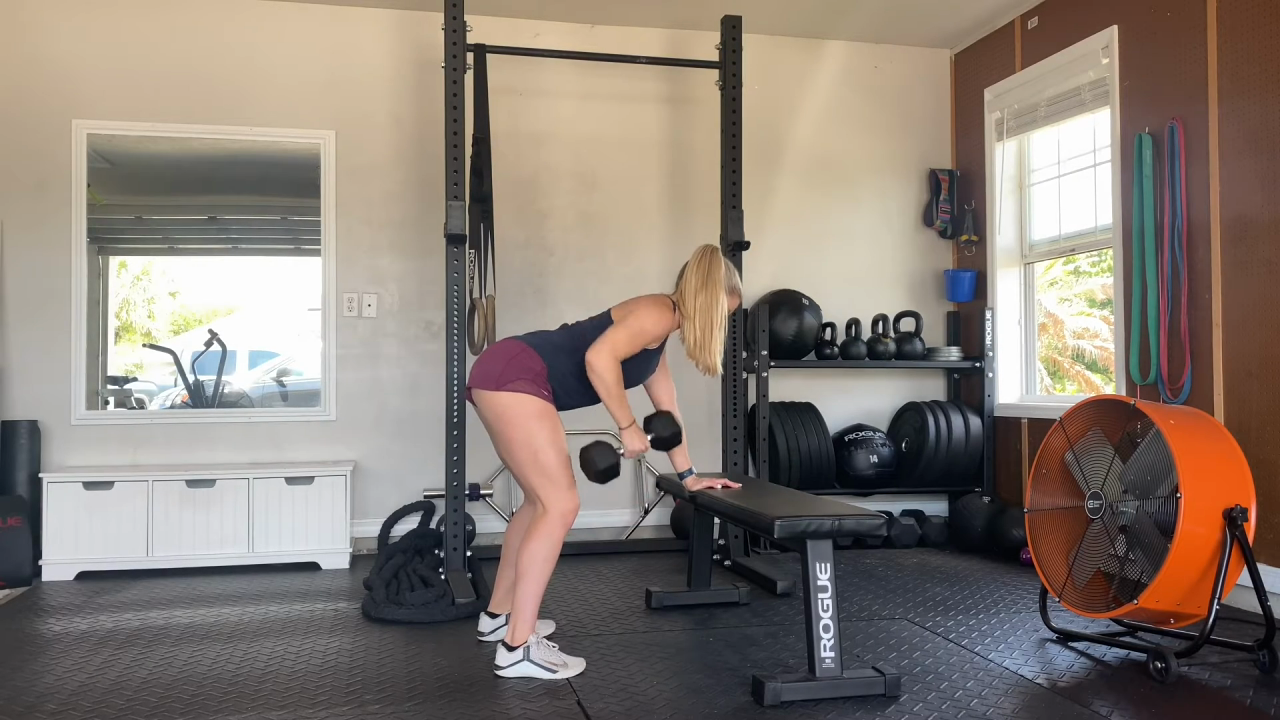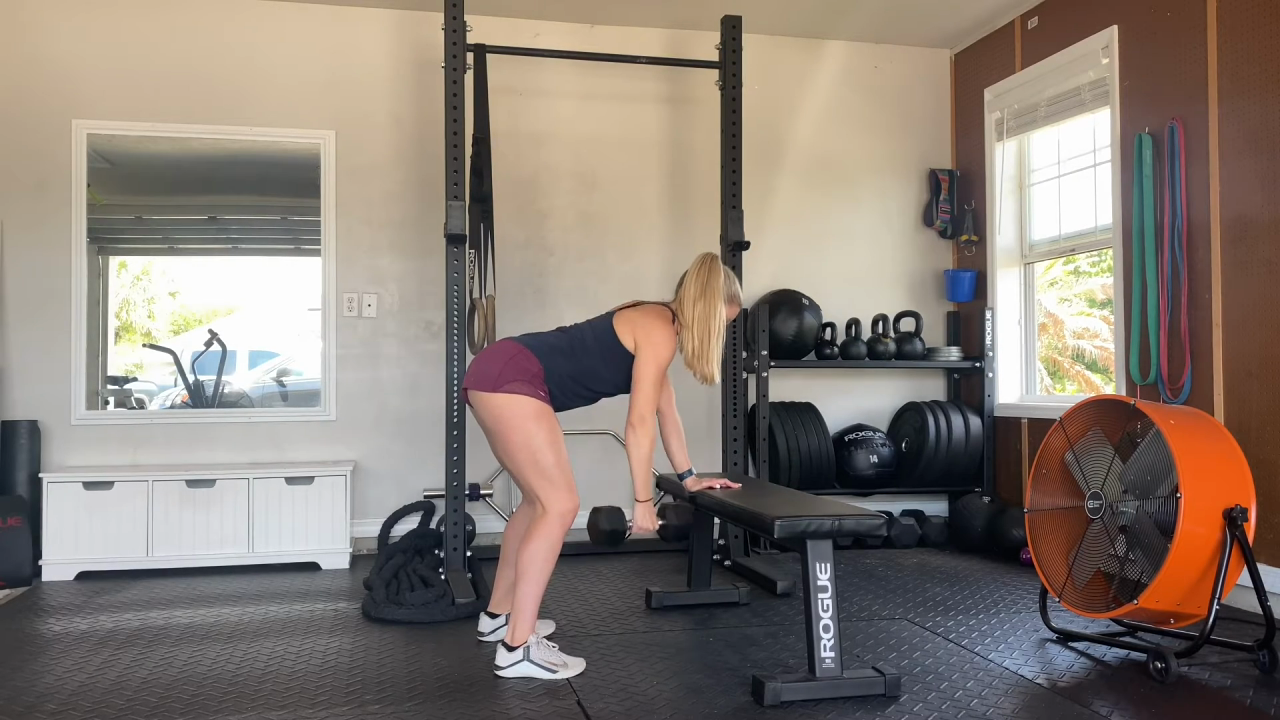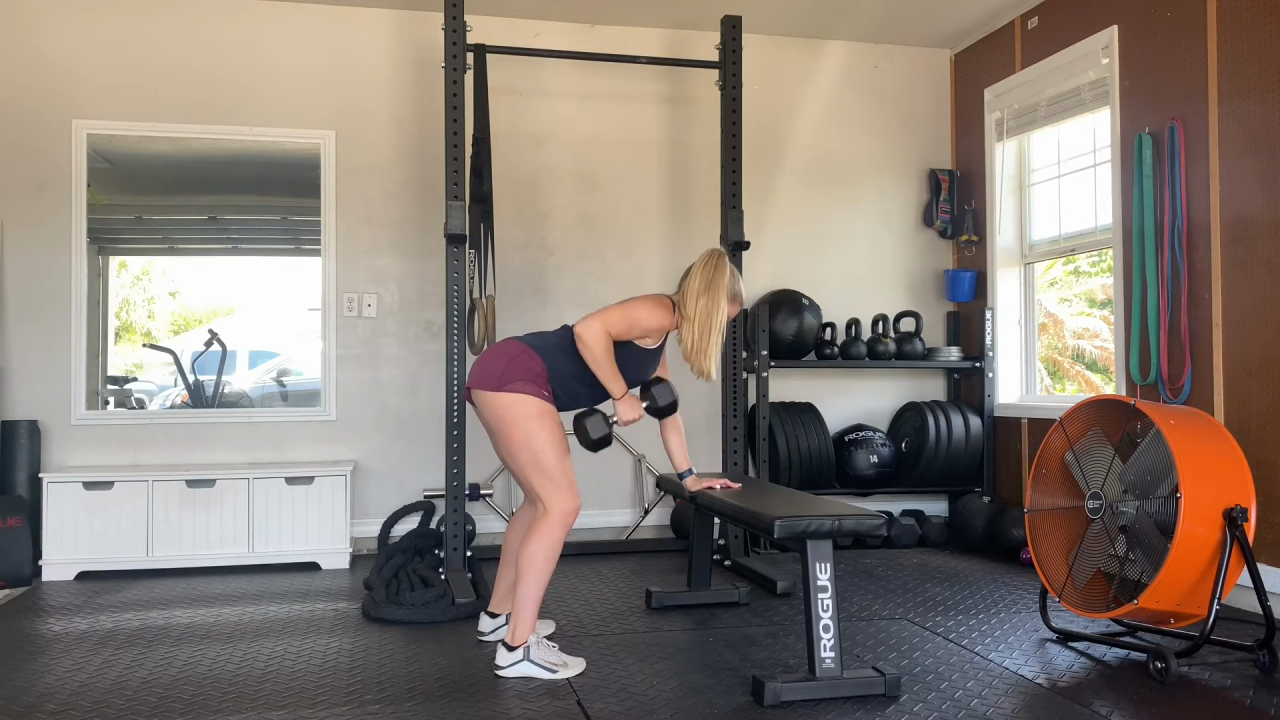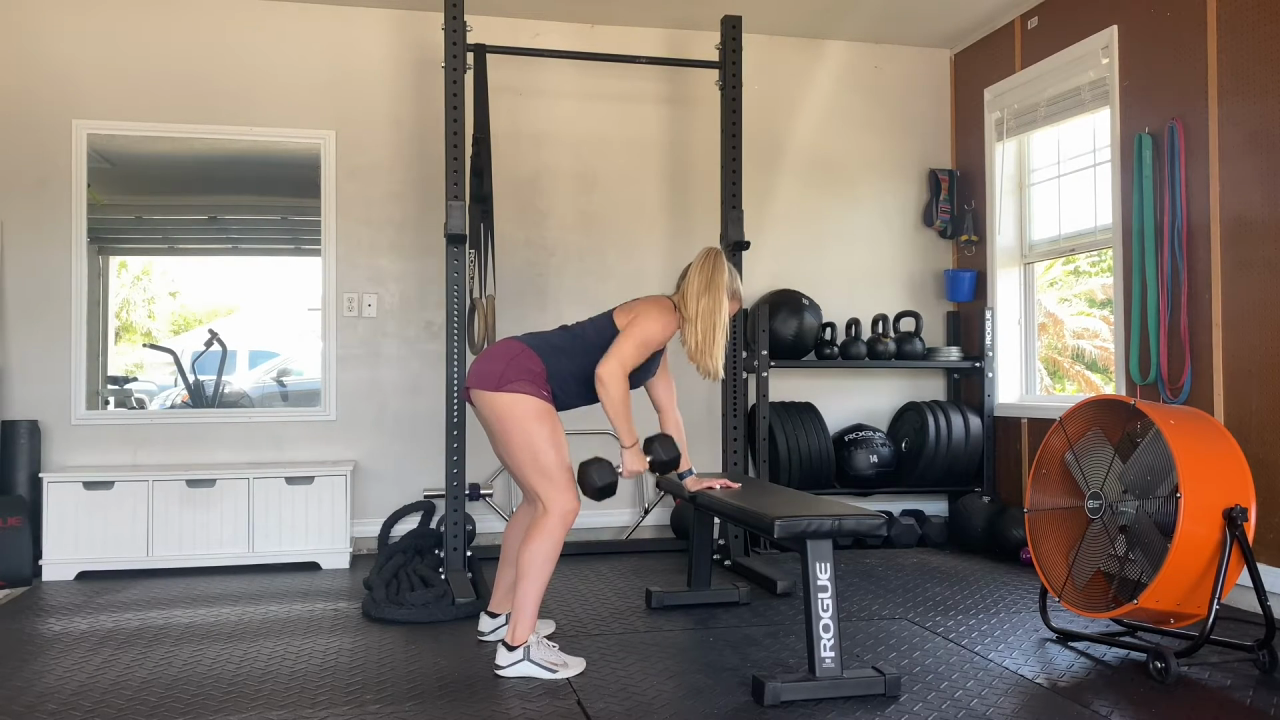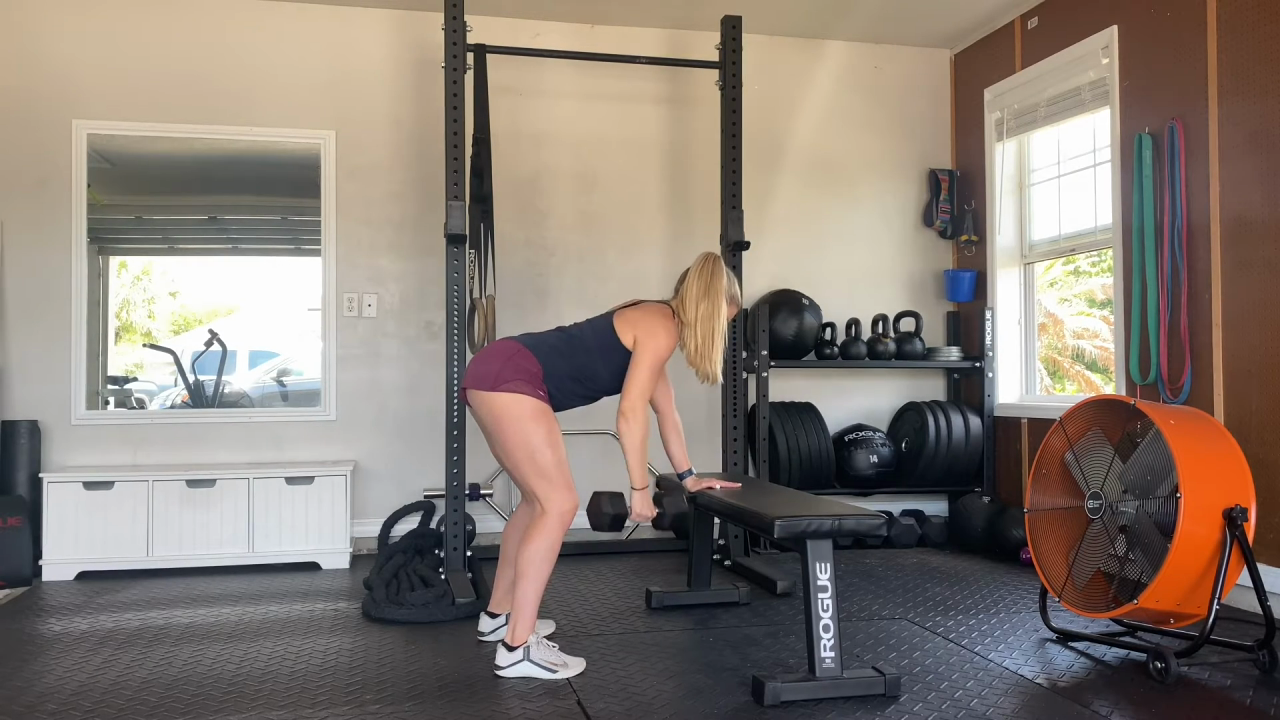
dt=0.4s
person 1, frame 1
left shoulder: (657, 333)
right shoulder: (658, 313)
left elbow: (666, 404)
right elbow: (599, 358)
left wrist: (687, 476)
right wrist: (628, 428)
left hip: (507, 377)
right hip: (515, 375)
left knee: (543, 501)
right knee: (560, 506)
left ankle: (499, 615)
right ankle: (518, 647)
person 1, frame 2
left shoulder: (654, 327)
right shoulder: (660, 329)
left elbow: (666, 410)
right elbow: (639, 422)
left wrist: (688, 477)
right wrist: (644, 501)
left hip: (500, 376)
right hip: (511, 378)
left knee: (540, 501)
right knee: (560, 506)
left ankle: (499, 614)
right ankle: (518, 647)
person 1, frame 3
left shoulder: (656, 334)
right shoulder: (659, 313)
right elbow: (588, 330)
left wrist: (688, 476)
right wrist: (621, 398)
left hip: (504, 377)
right hip: (515, 376)
left knee: (543, 501)
right knee: (561, 505)
left ankle: (499, 614)
right ankle: (518, 647)
person 1, frame 4
left shoulder: (656, 331)
right shoulder: (661, 316)
left elbow: (666, 406)
right elbow: (607, 373)
left wrist: (687, 476)
right wrist: (630, 446)
left hip: (504, 376)
right hip: (513, 376)
left knee: (541, 500)
right knee: (561, 506)
left ankle: (499, 614)
right ankle: (518, 647)
person 1, frame 5
left shoulder: (652, 322)
right shoulder: (661, 326)
left elbow: (666, 409)
right elbow: (631, 413)
left wrist: (688, 477)
right wrist: (640, 490)
left hip: (498, 374)
right hip: (510, 377)
left knee: (539, 500)
right knee: (559, 505)
left ankle: (499, 614)
right ankle: (518, 647)
